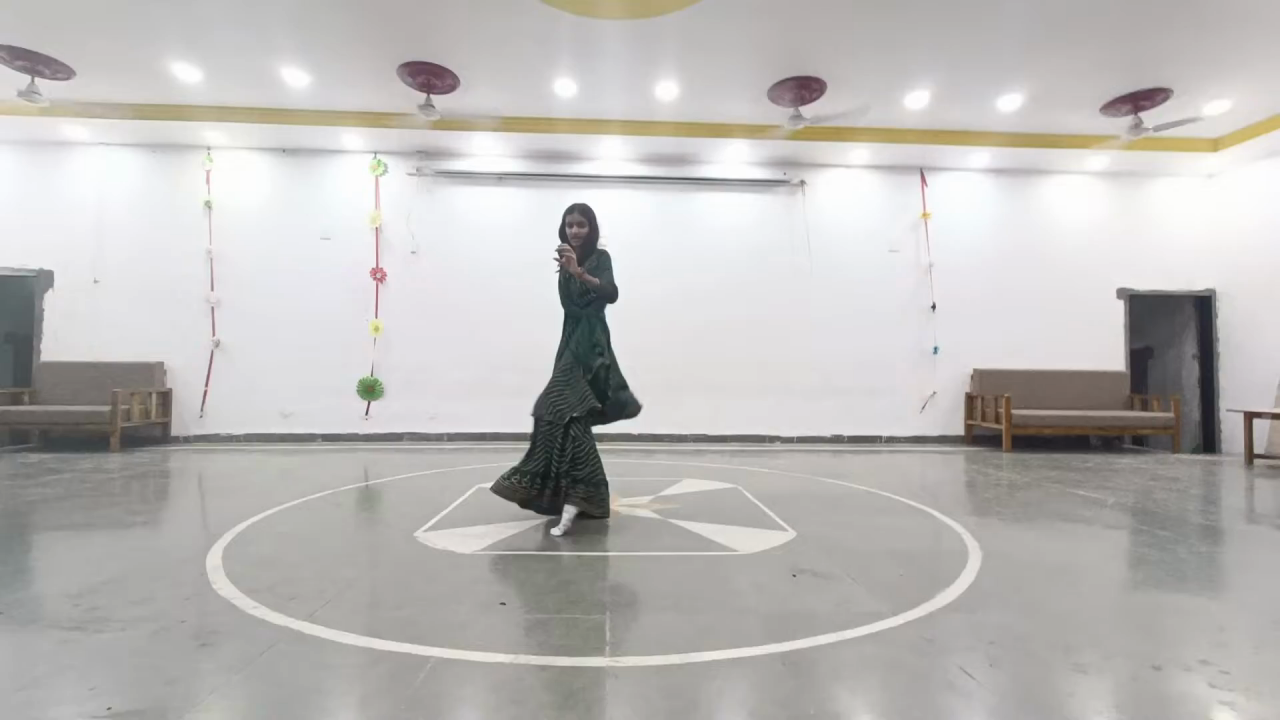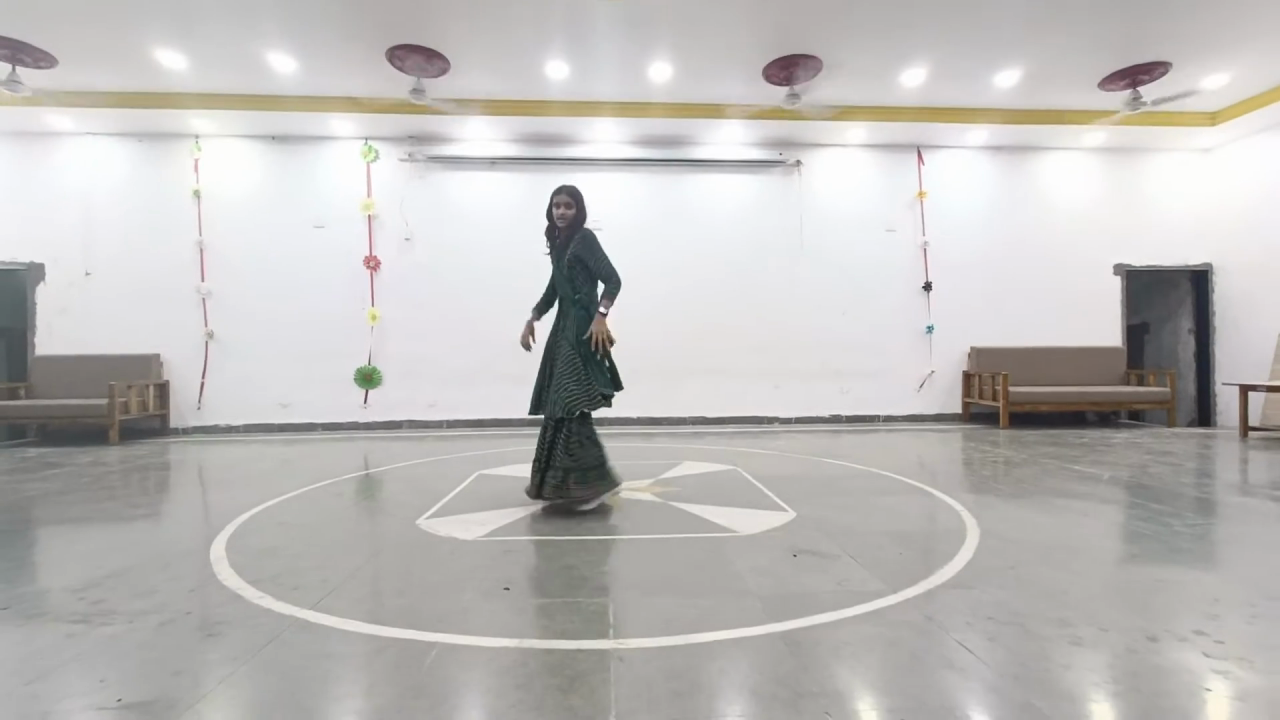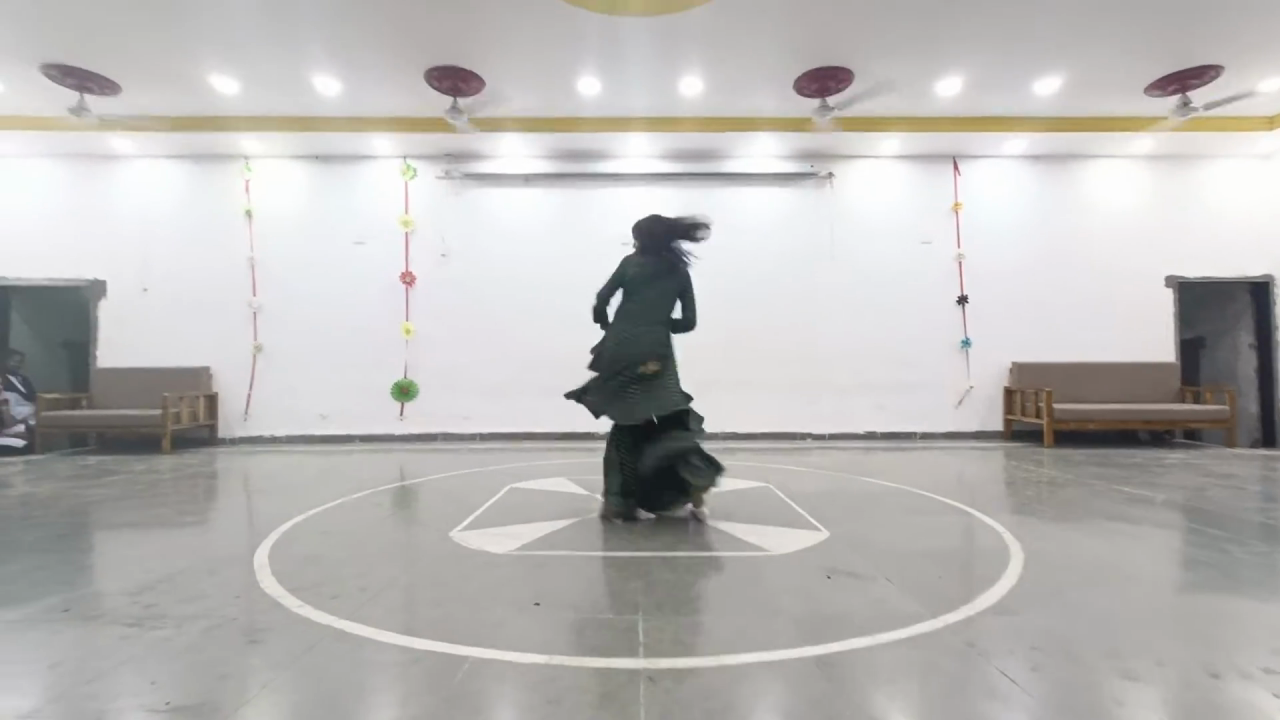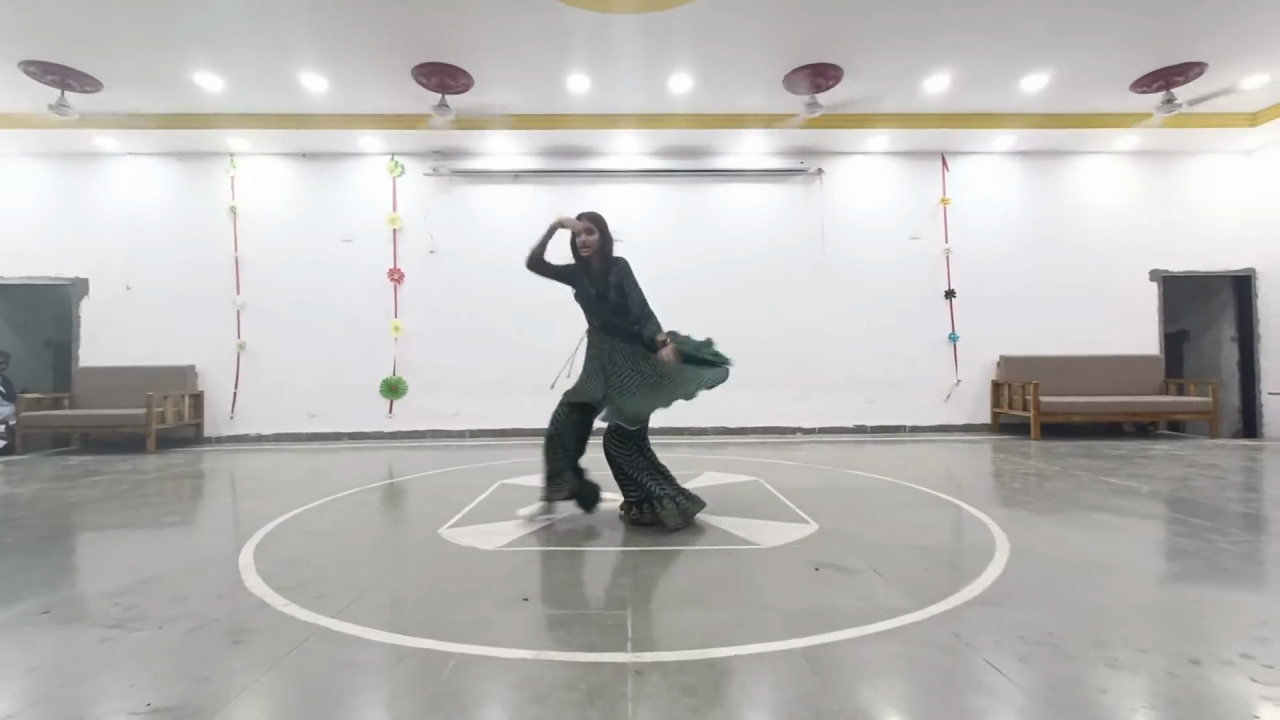
dt=0.7s
person 1, frame 1
left shoulder: (599, 257)
right shoulder: (567, 263)
left elbow: (611, 293)
left wrist: (578, 271)
left hip: (588, 346)
right hip: (571, 345)
left knee: (559, 414)
right knee: (567, 419)
left ankle: (575, 496)
right ankle: (583, 496)
person 1, frame 2
left shoulder: (584, 238)
right shoulder: (559, 244)
left elbow: (612, 279)
left wrist: (601, 315)
right wrist: (532, 320)
left hip: (582, 330)
right hip: (564, 329)
left knee: (569, 405)
right knee: (562, 405)
left ankle: (590, 485)
right ankle: (582, 482)
person 1, frame 3
left shoulder: (630, 263)
right shoulder: (679, 271)
left elbow: (602, 300)
right elbow: (688, 322)
left wrist: (608, 328)
left hip: (621, 351)
right hip: (653, 352)
left knee: (625, 427)
right knee: (670, 424)
left ankle: (622, 503)
right ankle: (693, 497)
person 1, frame 4
left shoulder: (618, 267)
right shoulder: (575, 274)
left elbow: (641, 310)
right elbow: (533, 264)
left wrist: (665, 344)
right wrist: (554, 228)
left hip: (634, 359)
right hip: (601, 360)
left knee: (622, 436)
right knee: (563, 426)
left ankle: (656, 505)
right ankle: (556, 495)
